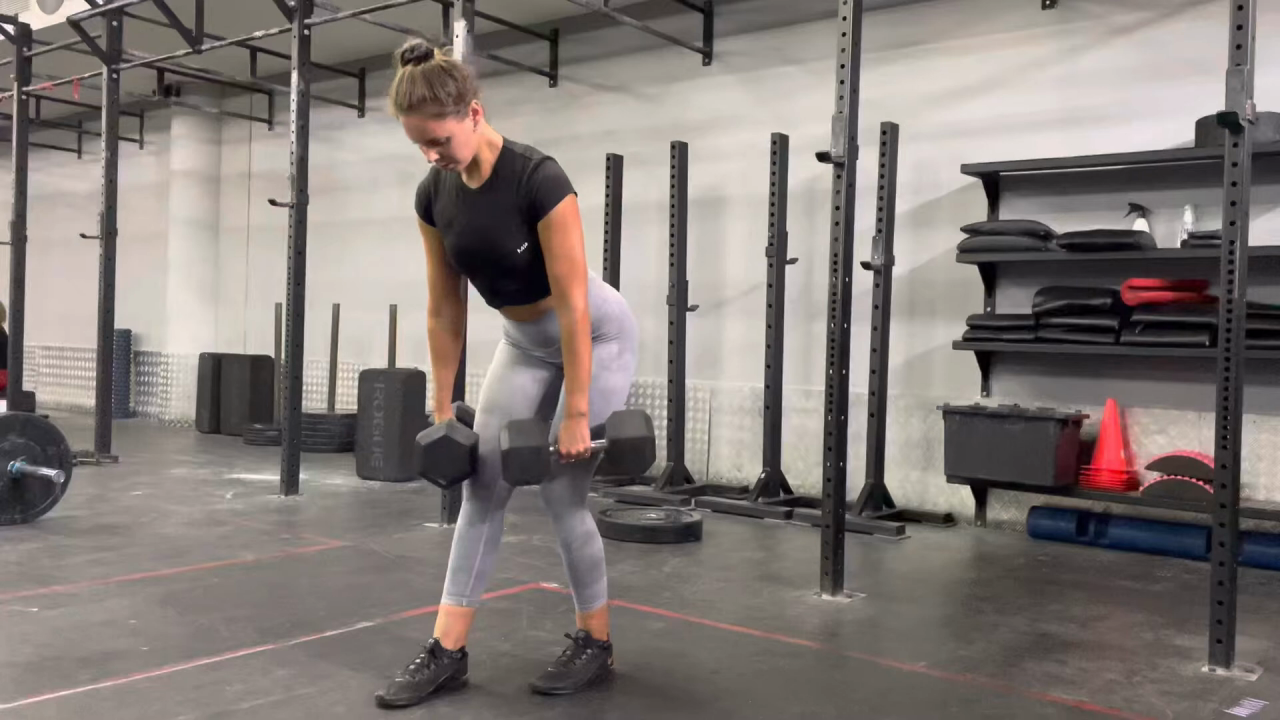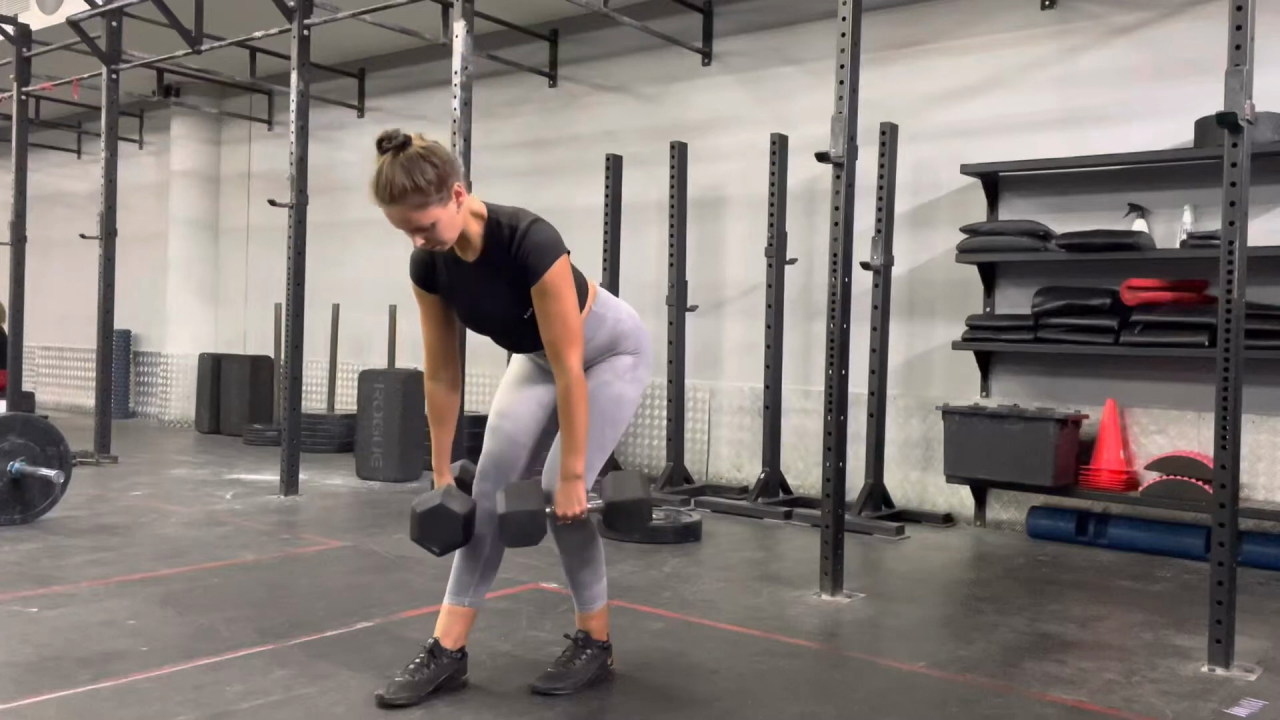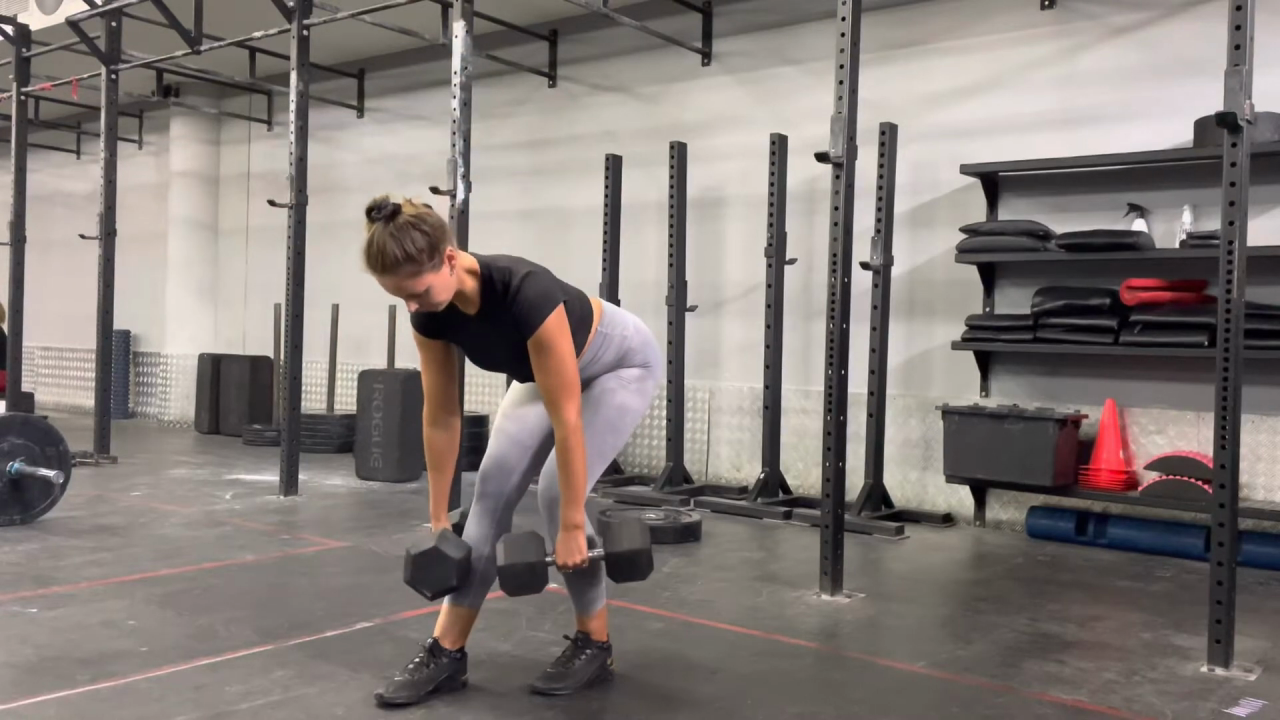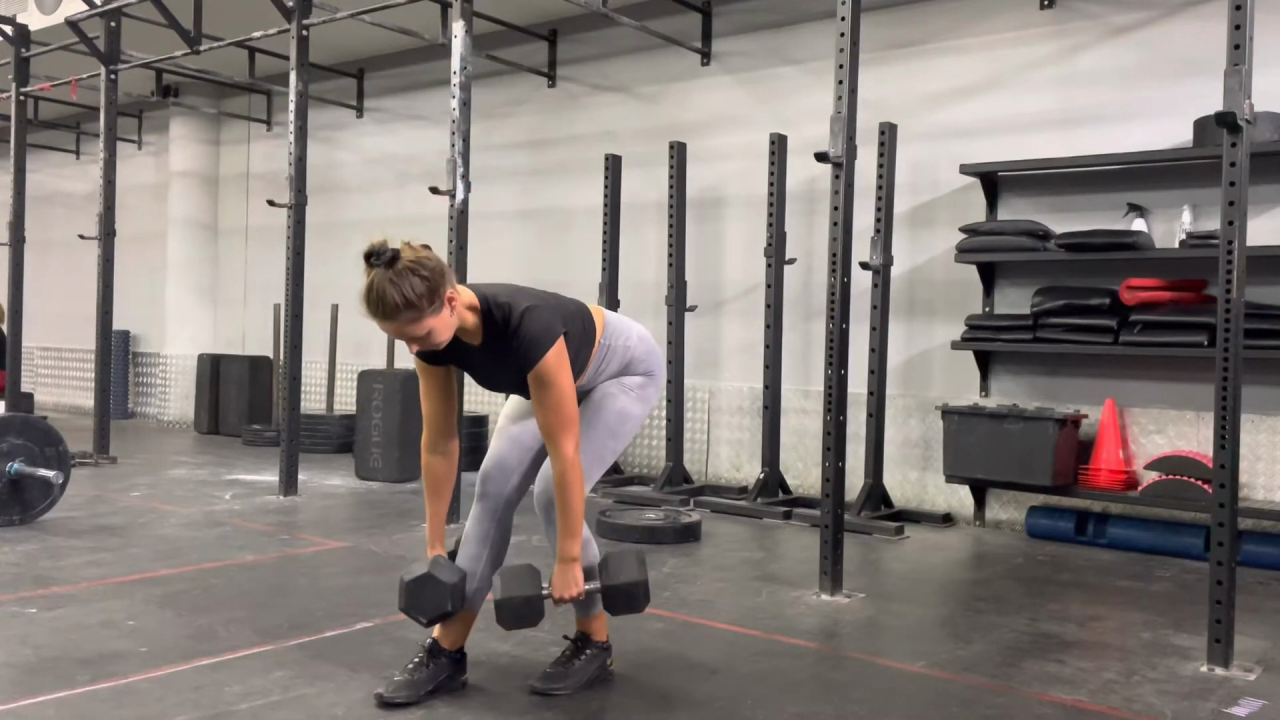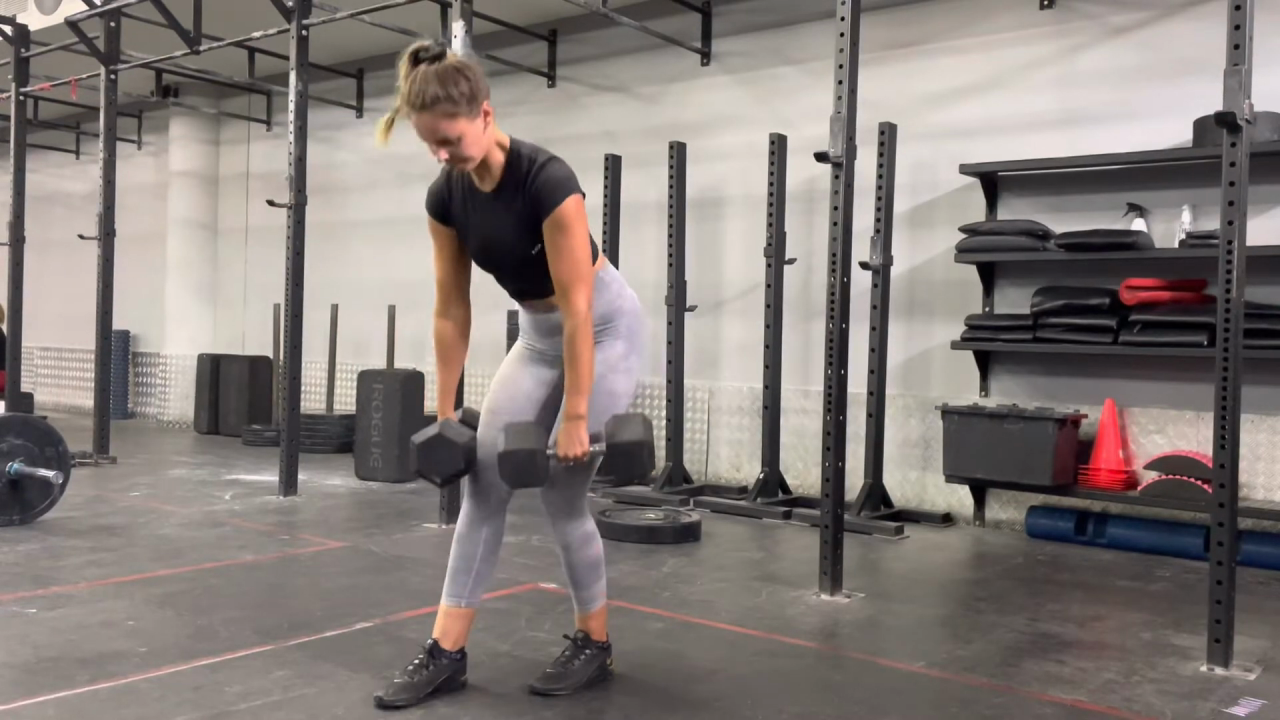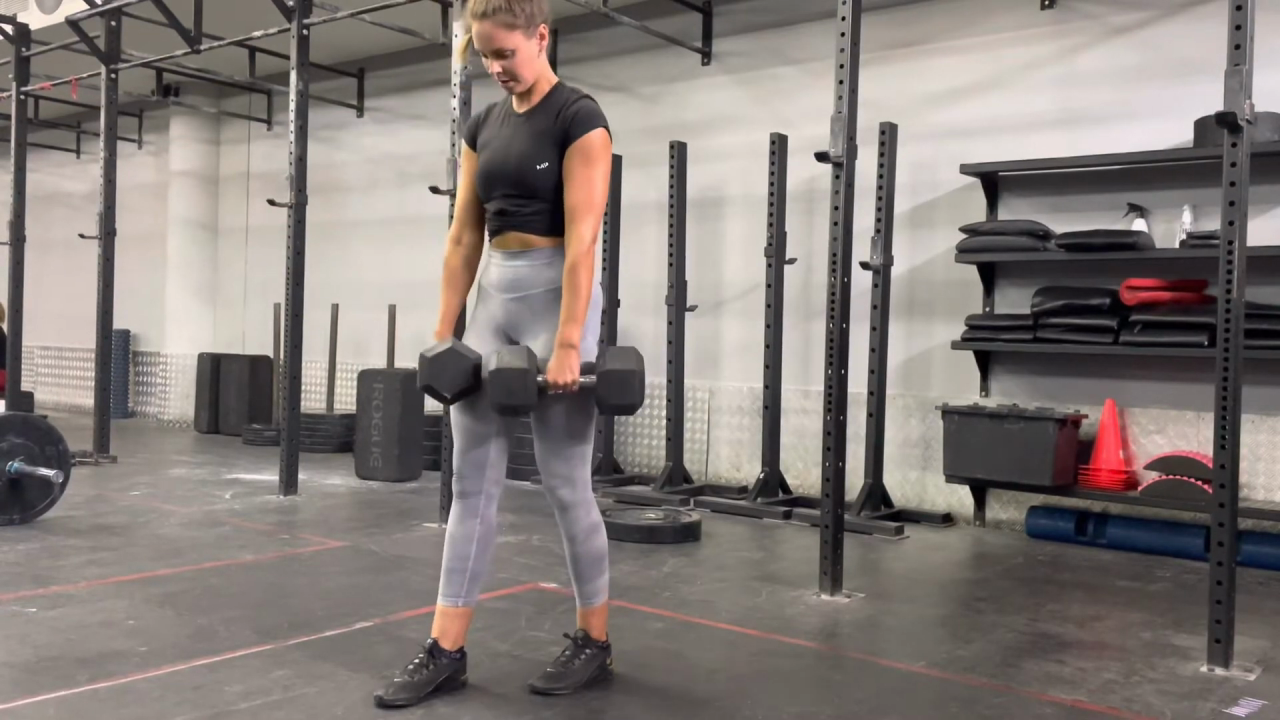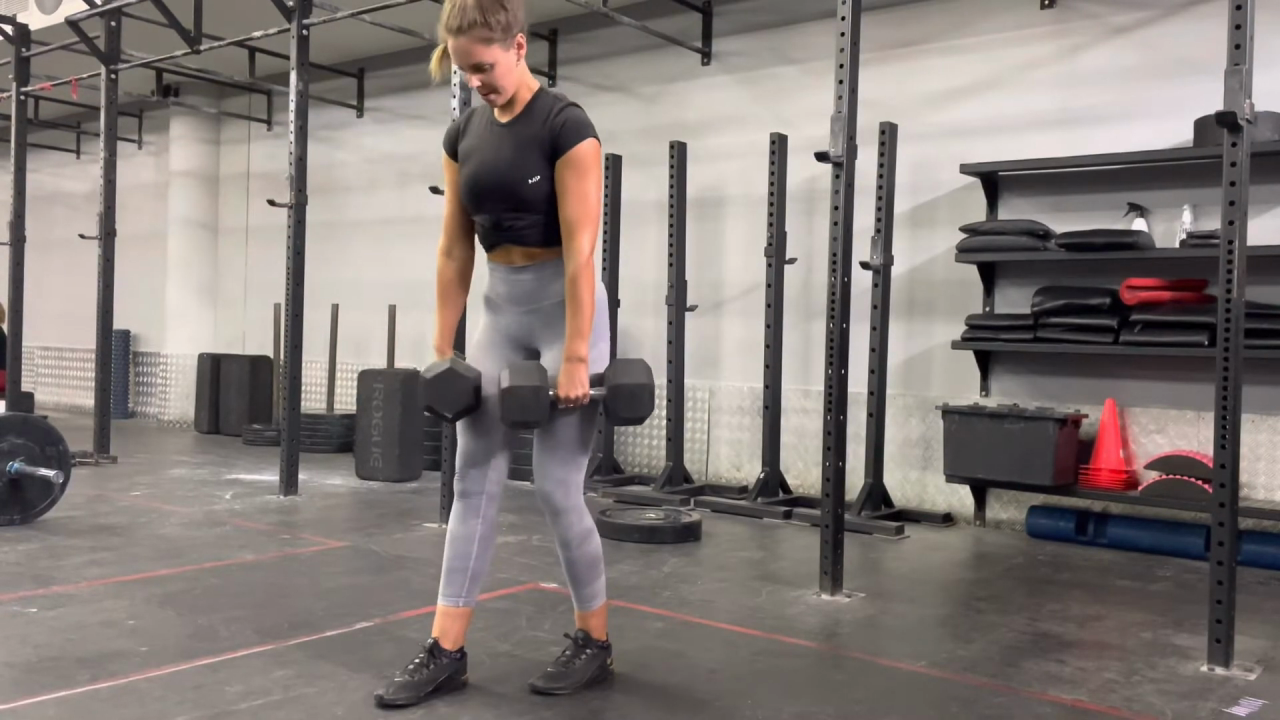
dt=0.7s
person 1, frame 1
left shoulder: (539, 178)
right shoulder: (434, 195)
left elbow: (573, 305)
right elbow: (444, 310)
left wrist: (575, 414)
right wrist: (443, 409)
left hip: (594, 336)
right hip: (522, 342)
left knee: (561, 490)
right knee: (482, 487)
left ankle: (596, 642)
right ankle: (447, 649)
person 1, frame 2
left shoulder: (531, 241)
right shoulder: (429, 265)
left elbow: (570, 368)
right elbow: (442, 374)
left wrist: (573, 475)
right wrist: (441, 472)
left hip: (611, 351)
right hip: (535, 357)
left knee: (560, 495)
right knee: (488, 489)
left ankle: (595, 641)
right ankle: (447, 651)
person 1, frame 3
left shoulder: (525, 291)
right shoulder: (432, 313)
left elbow: (567, 420)
right elbow: (441, 418)
left wrist: (572, 526)
right wrist: (439, 519)
left hip: (620, 364)
right hip: (544, 372)
left knee: (555, 492)
right knee: (492, 487)
left ankle: (595, 643)
right ankle: (447, 651)
person 1, frame 4
left shoulder: (526, 326)
right shoulder: (434, 333)
left elbow: (565, 455)
right elbow: (439, 443)
left wrist: (568, 561)
right wrist: (435, 546)
left hip: (625, 370)
right hip: (560, 374)
left knee: (551, 493)
right knee: (493, 487)
left ankle: (594, 643)
right ankle: (446, 651)
person 1, frame 5
left shoulder: (547, 178)
right shoulder: (446, 196)
left elbow: (578, 311)
right elbow: (451, 312)
left wrist: (575, 417)
right wrist: (445, 413)
left hip: (606, 329)
right hip: (536, 335)
left knee: (560, 485)
right knee: (485, 477)
left ankle: (594, 642)
right ankle: (447, 650)
person 1, frame 6
left shoulder: (579, 116)
right shoulder: (484, 124)
left elbow: (582, 238)
right elbow: (464, 236)
left wrist: (567, 345)
right wrist: (443, 332)
left hip: (555, 298)
right hip: (492, 302)
left knee: (565, 484)
right knee: (471, 481)
left ankle: (594, 641)
right ankle: (445, 650)
person 1, frame 7
left shoulder: (565, 124)
right shoulder: (463, 134)
left elbow: (581, 250)
right elbow: (454, 249)
left wrist: (576, 357)
right wrist: (443, 348)
left hip: (563, 307)
right hip: (499, 311)
left knee: (556, 487)
right knee: (474, 482)
left ankle: (594, 641)
right ankle: (446, 650)
